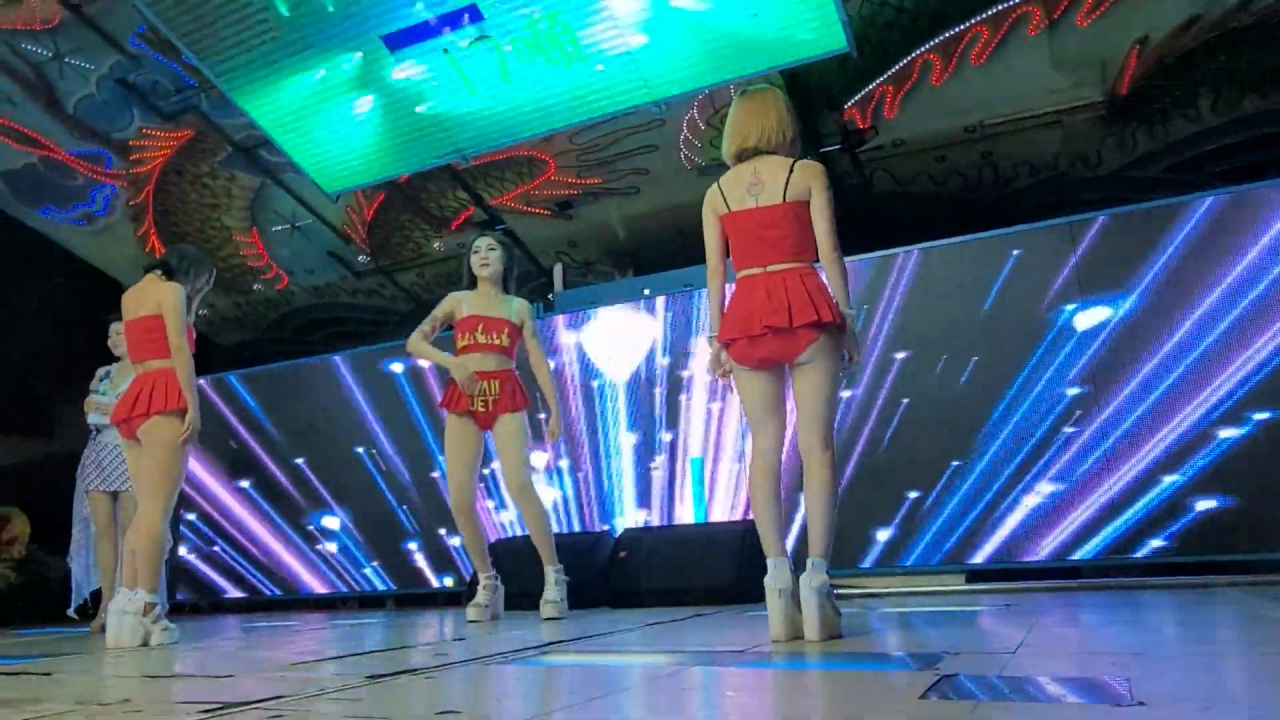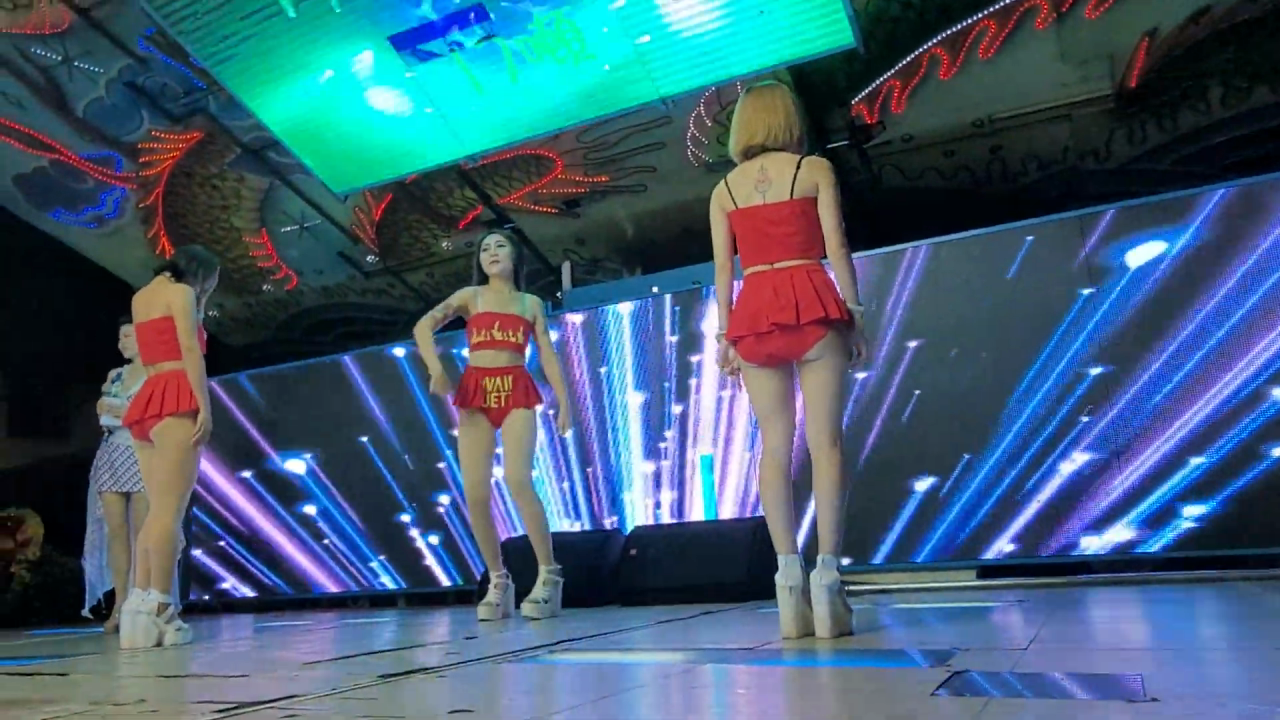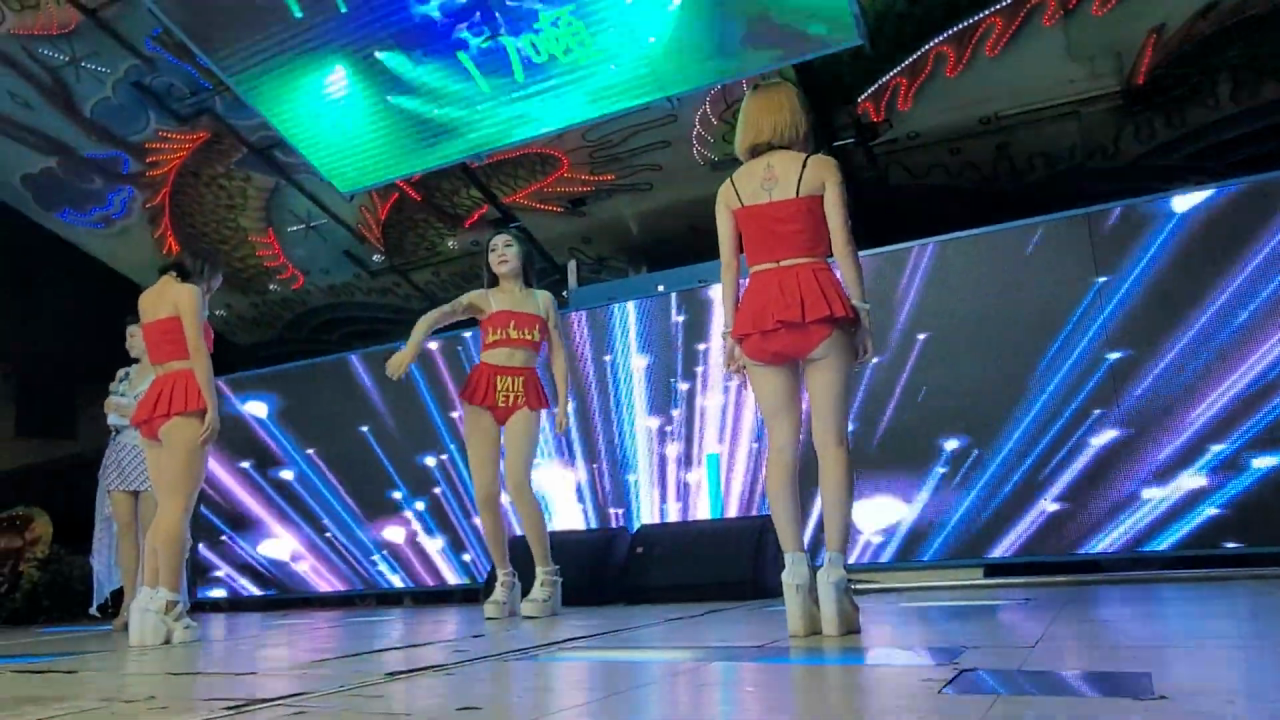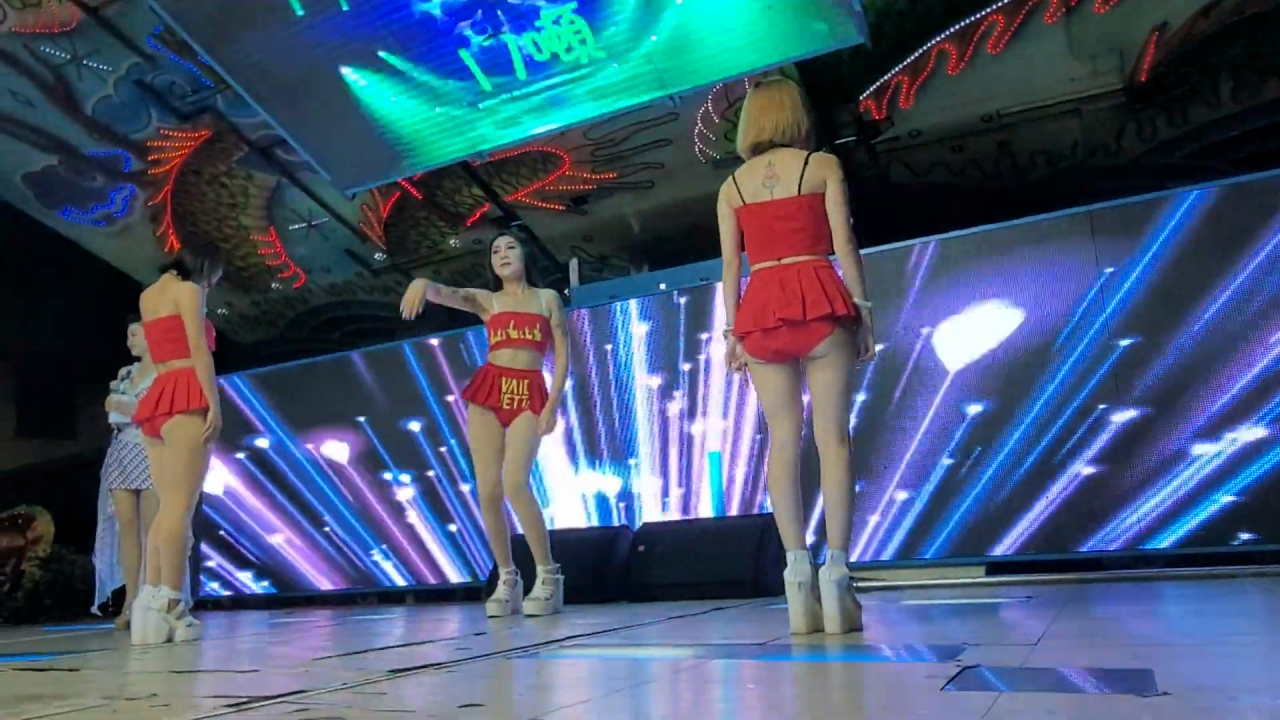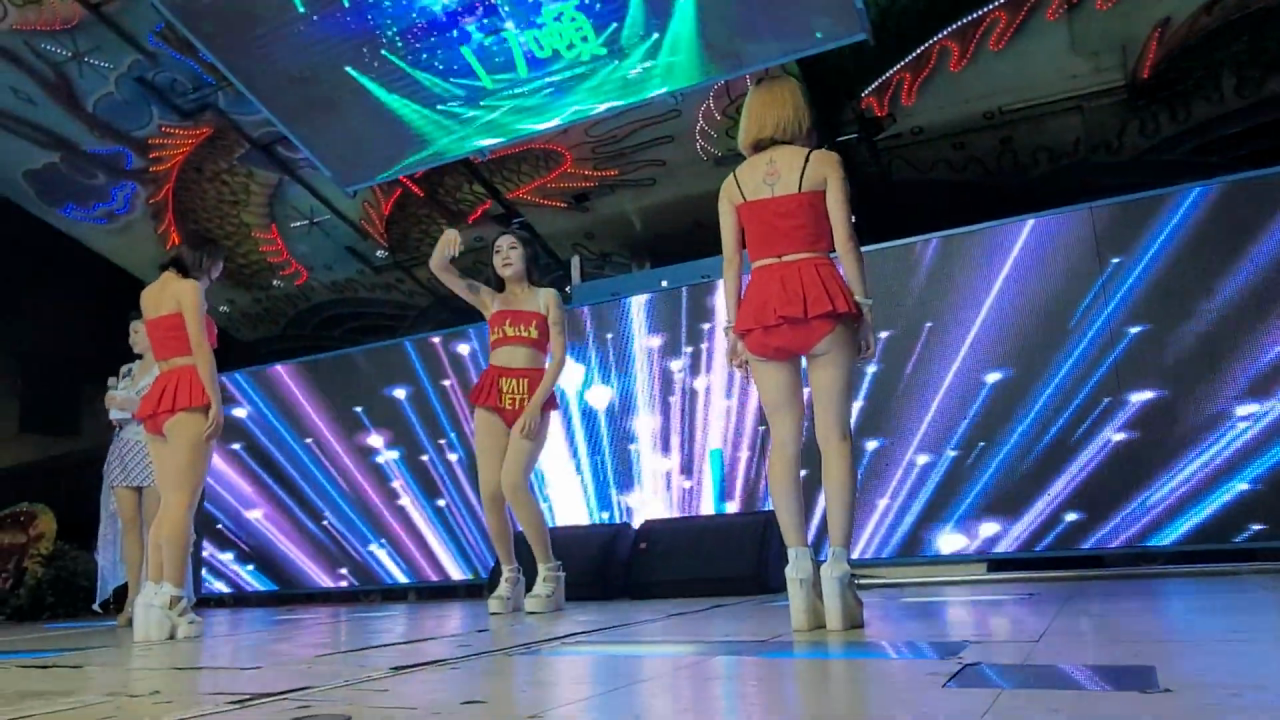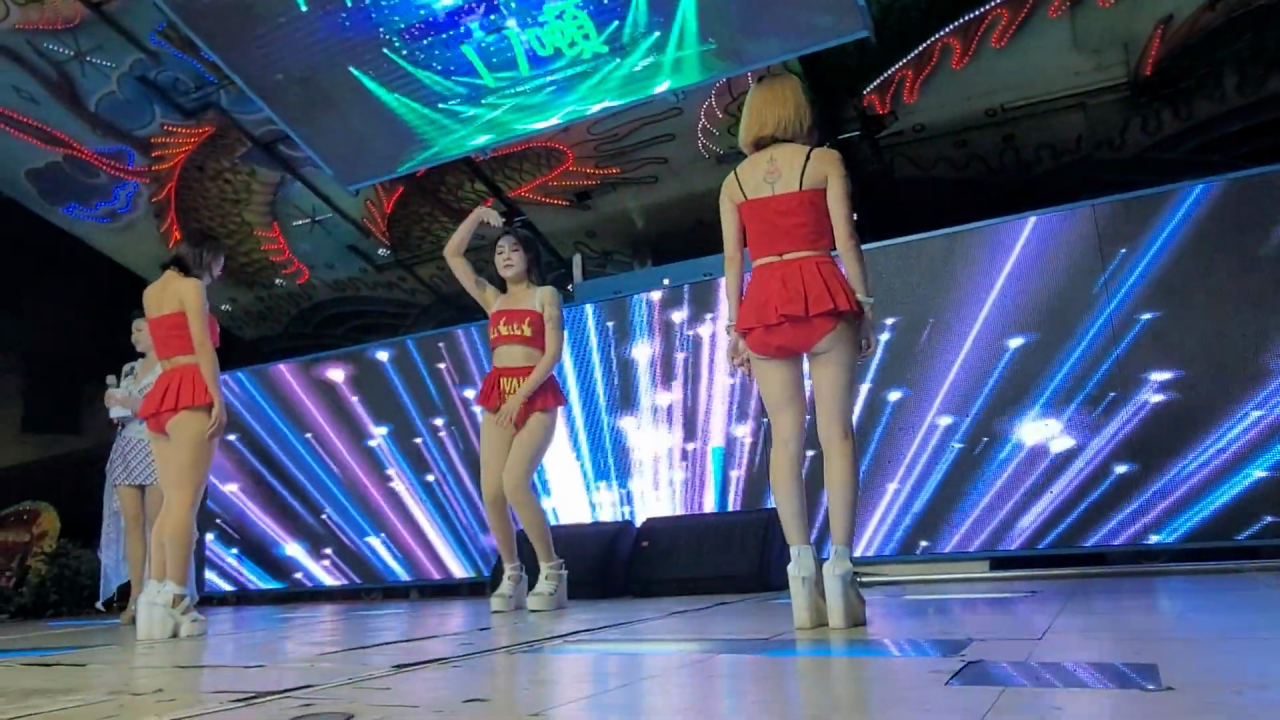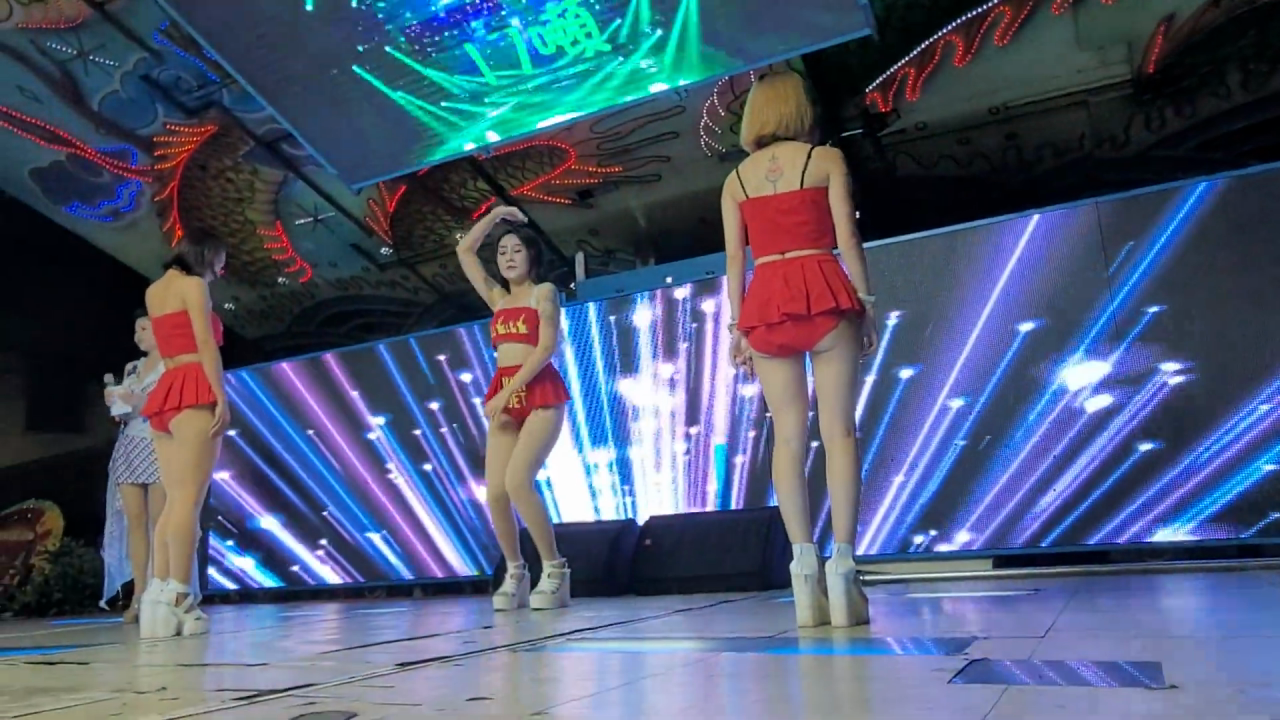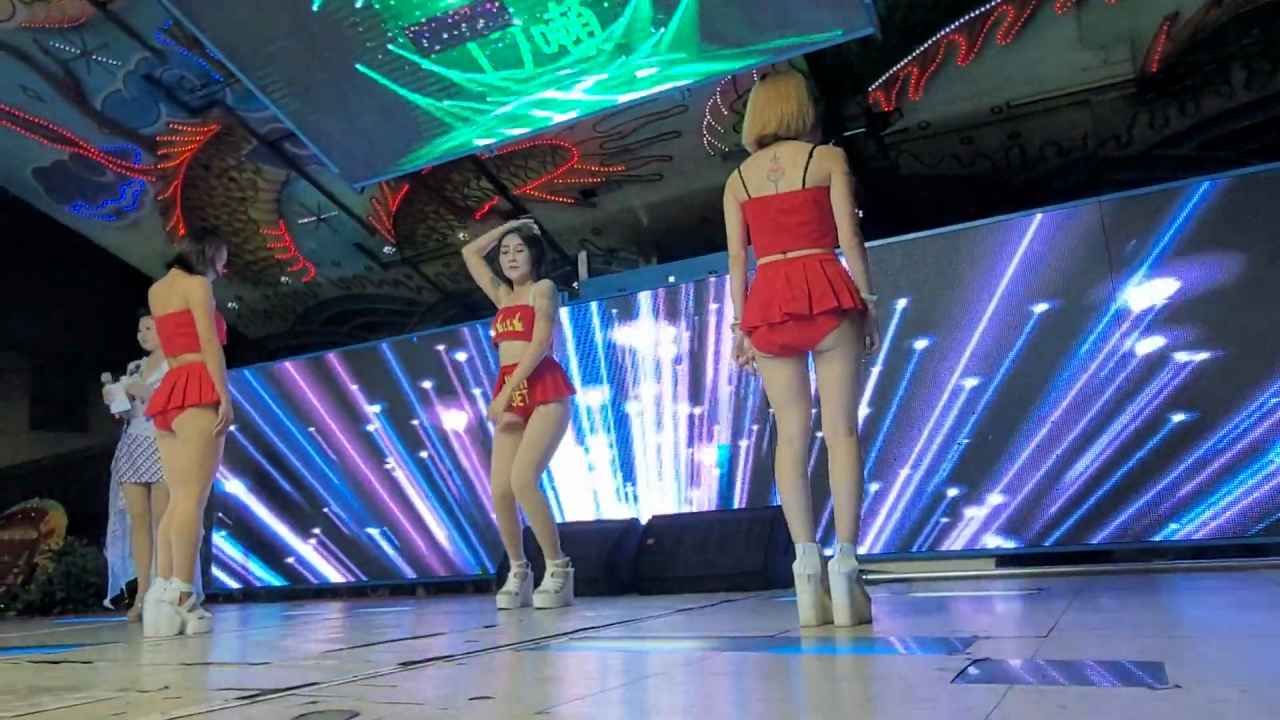
dt=0.1s
person 1, frame 1
left shoulder: (717, 192)
right shoulder: (809, 173)
left elbow: (715, 271)
right elbow: (829, 251)
left wrist: (716, 337)
right wrist: (847, 318)
left hip: (746, 316)
right hip: (803, 309)
left knee: (765, 449)
right knee: (816, 444)
left ankle: (778, 579)
right ankle: (816, 577)
person 1, frame 2
left shoulder: (724, 188)
right shoulder: (816, 169)
left elbow: (723, 268)
right elbow: (837, 248)
left wrist: (725, 334)
right wrist: (855, 314)
left hip: (753, 313)
right hip: (810, 304)
left knee: (775, 446)
right knee: (824, 441)
left ankle: (789, 576)
right ankle: (826, 575)
person 1, frame 3
left shoulder: (730, 187)
right shoulder: (822, 167)
left elbow: (729, 266)
right elbow: (843, 246)
left wrist: (731, 332)
right wrist: (861, 312)
left hip: (759, 311)
right hip: (817, 302)
left knee: (781, 444)
right knee: (830, 439)
left ankle: (795, 573)
right ankle: (833, 573)
person 1, frame 4
left shoulder: (731, 185)
right shoulder: (823, 165)
left elbow: (730, 264)
right elbow: (844, 244)
left wrist: (732, 331)
right wrist: (863, 311)
left hip: (761, 309)
right hip: (817, 299)
left knee: (783, 441)
right knee: (832, 437)
left ankle: (798, 571)
right ankle: (835, 570)
person 1, frame 5
left shoulder: (733, 182)
right shoulder: (824, 162)
left elbow: (731, 261)
right elbow: (845, 242)
left wrist: (733, 328)
right wrist: (863, 308)
left hip: (762, 307)
right hip: (819, 297)
left knee: (784, 438)
right knee: (834, 434)
left ankle: (799, 568)
right ankle: (837, 566)
person 1, frame 6
left shoulder: (734, 180)
right shoulder: (825, 160)
left elbow: (732, 260)
right elbow: (846, 239)
left wrist: (735, 327)
right wrist: (865, 306)
left hip: (763, 305)
right hip: (820, 295)
left knee: (786, 437)
right knee: (835, 431)
left ankle: (801, 566)
right ankle: (839, 565)
person 1, frame 7
left shoulder: (736, 179)
right shoulder: (827, 159)
left elbow: (734, 258)
right elbow: (847, 238)
left wrist: (737, 325)
right wrist: (866, 304)
left hip: (765, 304)
right hip: (822, 294)
left knee: (789, 435)
right knee: (838, 430)
left ankle: (805, 566)
right ankle: (842, 563)
person 1, frame 8
left shoulder: (738, 178)
right shoulder: (829, 157)
left elbow: (737, 259)
right elbow: (849, 237)
left wrist: (741, 324)
right wrist: (869, 304)
left hip: (769, 303)
right hip: (825, 294)
left knee: (792, 434)
right knee: (841, 429)
left ankle: (808, 566)
right ankle: (845, 562)
person 2, frame 1
left shoulder: (131, 295)
right shoulder: (171, 289)
right elbow: (180, 349)
left wrist: (194, 301)
right wrist: (192, 404)
left hip: (136, 401)
right hip: (163, 399)
left knee: (146, 509)
right knee: (158, 508)
left ankle: (127, 606)
right ankle: (146, 609)
person 2, frame 2
left shoulder: (141, 296)
right shoulder: (180, 291)
right elbow: (190, 351)
left wrist: (201, 300)
right wrist: (205, 405)
left hip: (147, 403)
right hip: (175, 401)
left knee: (157, 511)
right knee: (170, 509)
left ankle: (139, 604)
right ankle: (157, 609)
person 2, frame 3
left shoulder: (148, 296)
right shoulder: (187, 290)
right elbow: (197, 350)
left wrist: (204, 298)
right wrist: (212, 404)
left hip: (155, 402)
right hip: (182, 400)
left knee: (166, 509)
right knee: (178, 507)
left ankle: (148, 603)
right ankle: (166, 607)
person 2, frame 4
left shoulder: (149, 294)
right shoulder: (187, 290)
right elbow: (199, 349)
right wrist: (214, 403)
left hip: (157, 401)
right hip: (185, 399)
left knee: (167, 507)
right knee: (180, 506)
left ankle: (151, 601)
right ankle: (169, 606)
person 2, frame 5
left shoulder: (150, 292)
right shoulder: (188, 287)
right elbow: (200, 345)
right wrist: (215, 400)
left hip: (159, 399)
right hip: (186, 397)
left knee: (169, 504)
right knee: (182, 503)
left ankle: (153, 599)
right ankle: (171, 602)
person 2, frame 6
left shoulder: (153, 291)
right shoulder: (190, 286)
right elbow: (202, 344)
right wrist: (218, 399)
left hip: (162, 397)
right hip: (190, 394)
left knee: (172, 503)
right knee: (185, 501)
left ankle: (155, 596)
right ankle: (174, 601)
person 2, frame 7
left shoulder: (155, 290)
right shoulder: (193, 285)
right elbow: (205, 343)
right wrist: (221, 397)
left hip: (165, 396)
right hip: (193, 393)
left knee: (175, 501)
right knee: (188, 499)
left ankle: (159, 595)
right ankle: (177, 599)
person 2, frame 8
left shoulder: (158, 289)
right shoulder: (196, 284)
right elbow: (209, 342)
right wrist: (225, 396)
left hip: (169, 394)
right hip: (197, 392)
left knee: (178, 500)
right knee: (192, 498)
left ankle: (162, 594)
right ankle: (181, 599)
person 3, frame 1
left shoulder: (519, 307)
right shoulder: (457, 300)
left elbow: (538, 359)
right elbow: (415, 341)
left wrist: (554, 409)
right wrist: (451, 362)
left hip: (507, 398)
right hip: (461, 400)
left knee: (520, 484)
right knee: (460, 496)
left ankle: (553, 576)
right ankle: (487, 583)
person 3, frame 2
left shoulder: (531, 302)
right shoulder: (470, 297)
left elbow: (550, 354)
right elbow: (423, 325)
left wrist: (566, 402)
right wrist: (433, 362)
left hip: (518, 395)
right hip: (475, 392)
left knee: (518, 483)
right knee: (474, 491)
left ankle: (547, 576)
right ankle: (498, 580)
person 3, frame 3
left shoulder: (543, 299)
right shoulder: (482, 299)
left elbow: (557, 352)
right elbow: (438, 315)
left wrist: (562, 402)
right wrist: (412, 345)
left hip: (525, 394)
right hip: (483, 392)
left knee: (517, 483)
right knee: (485, 491)
left ankle: (546, 578)
right ankle: (504, 579)
person 3, frame 4
left shoulder: (546, 298)
right shoulder: (484, 299)
left elbow: (562, 353)
right elbow: (441, 292)
left wrist: (554, 401)
right wrist: (421, 285)
left hip: (531, 395)
right hip: (487, 394)
left knee: (514, 483)
right knee: (487, 490)
left ankle: (548, 577)
right ankle: (507, 578)
person 3, frame 5
left shoulder: (547, 297)
right shoulder: (487, 298)
left elbow: (559, 353)
right elbow: (439, 268)
left wrist: (537, 402)
right wrist: (445, 240)
left hip: (534, 396)
right hip: (492, 396)
left knee: (513, 483)
right knee: (489, 491)
left ankle: (549, 574)
right ankle: (510, 576)
person 3, frame 6
left shoulder: (546, 295)
right shoulder: (491, 299)
left elbow: (554, 351)
right elbow: (452, 254)
left wrist: (518, 394)
right wrist: (475, 218)
left hip: (538, 397)
right hip: (498, 396)
left knee: (515, 482)
right knee: (491, 491)
left ankle: (552, 573)
right ankle: (512, 575)
person 3, frame 7
left shoulder: (545, 292)
right shoulder: (498, 298)
left elbow: (547, 346)
right elbow: (464, 251)
left wrist: (509, 391)
right wrist: (494, 217)
left hip: (542, 394)
right hip: (504, 398)
left knee: (517, 481)
right knee: (495, 492)
left ankle: (555, 571)
right ankle: (516, 573)
person 3, frame 8
left shoulder: (543, 289)
right shoulder: (502, 296)
left elbow: (540, 342)
right elbow: (470, 253)
left wrist: (506, 390)
right wrist: (504, 230)
left hip: (546, 393)
right hip: (511, 398)
left knee: (523, 480)
right knee: (500, 491)
left ankle: (558, 571)
right ankle: (519, 572)
person 4, frame 1
right shoulder: (102, 374)
right wrist: (90, 409)
right hip: (99, 455)
left knee: (129, 530)
right knee: (102, 529)
right ankle: (106, 603)
person 4, frame 2
right shoulder: (114, 375)
right wrist: (102, 410)
right hip: (111, 457)
left knee: (142, 531)
right knee: (115, 529)
right ankle: (119, 603)
person 4, frame 3
right shoulder: (122, 375)
left wrist: (137, 411)
right wrist: (110, 410)
left hip: (150, 454)
right hip: (119, 455)
left knee: (150, 528)
right knee: (124, 528)
right ankle: (128, 601)
person 4, frame 4
right shoulder: (124, 373)
left wrist: (138, 410)
right wrist: (112, 408)
left hip: (151, 452)
right hip: (121, 454)
left knee: (151, 527)
right knee: (125, 526)
right ankle: (130, 600)
person 4, frame 5
right shoulder: (126, 370)
left wrist: (139, 405)
right wrist: (112, 405)
left hip: (153, 449)
right hip: (123, 451)
left knee: (153, 524)
right knee: (128, 523)
right ankle: (133, 597)
person 4, frame 6
right shoulder: (128, 370)
left wrist: (139, 404)
right wrist: (113, 404)
left hip: (155, 448)
right hip: (126, 450)
left knee: (156, 523)
right knee: (130, 522)
right ankle: (135, 596)
person 4, frame 7
right shoulder: (131, 368)
left wrist: (142, 401)
right wrist: (114, 402)
left hip: (158, 446)
right hip: (129, 448)
left knee: (159, 521)
right knee: (134, 520)
right ankle: (139, 594)
person 4, frame 8
right shoulder: (134, 367)
left wrist: (148, 391)
right wrist: (115, 399)
right hip: (132, 448)
left knee: (162, 520)
right knee: (137, 519)
right ankle: (142, 592)
